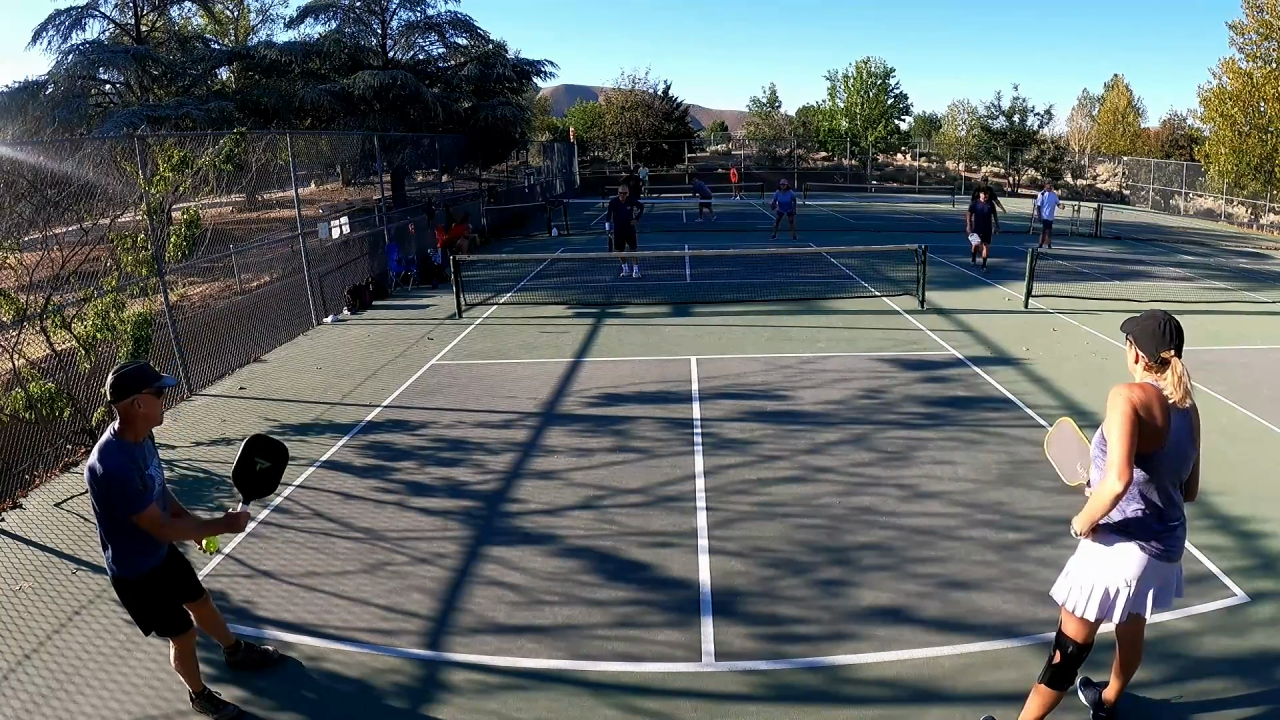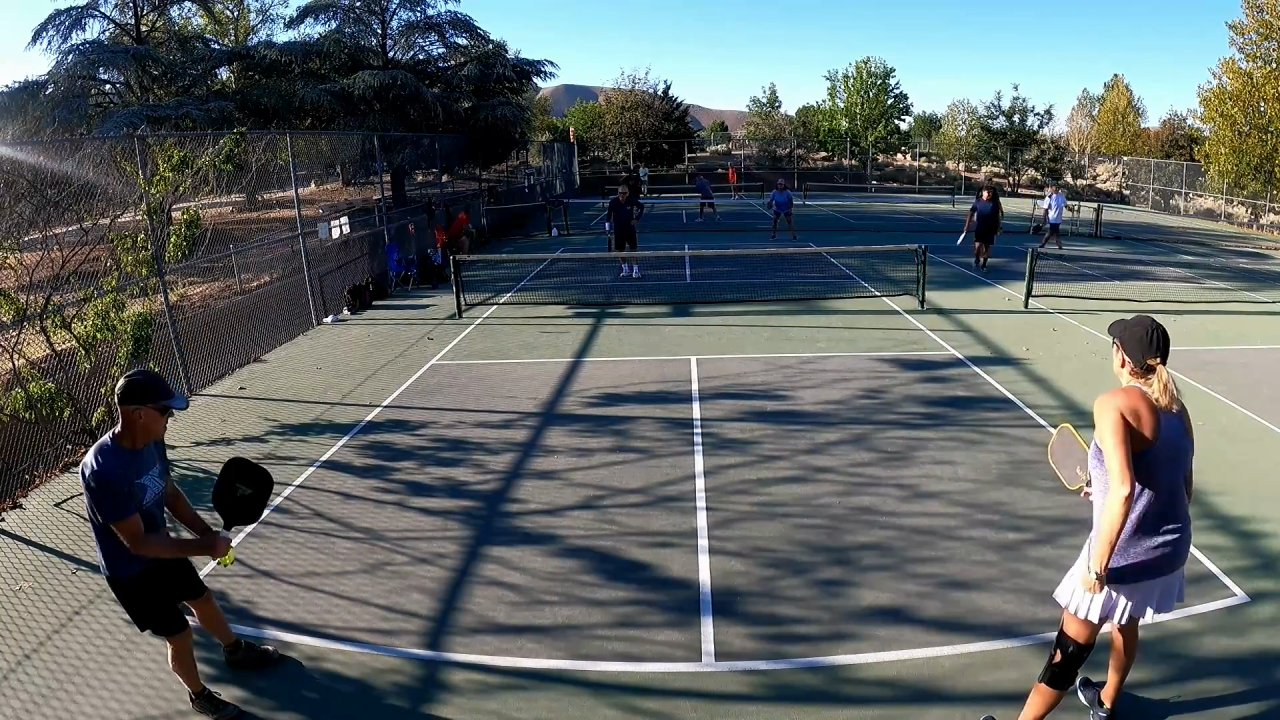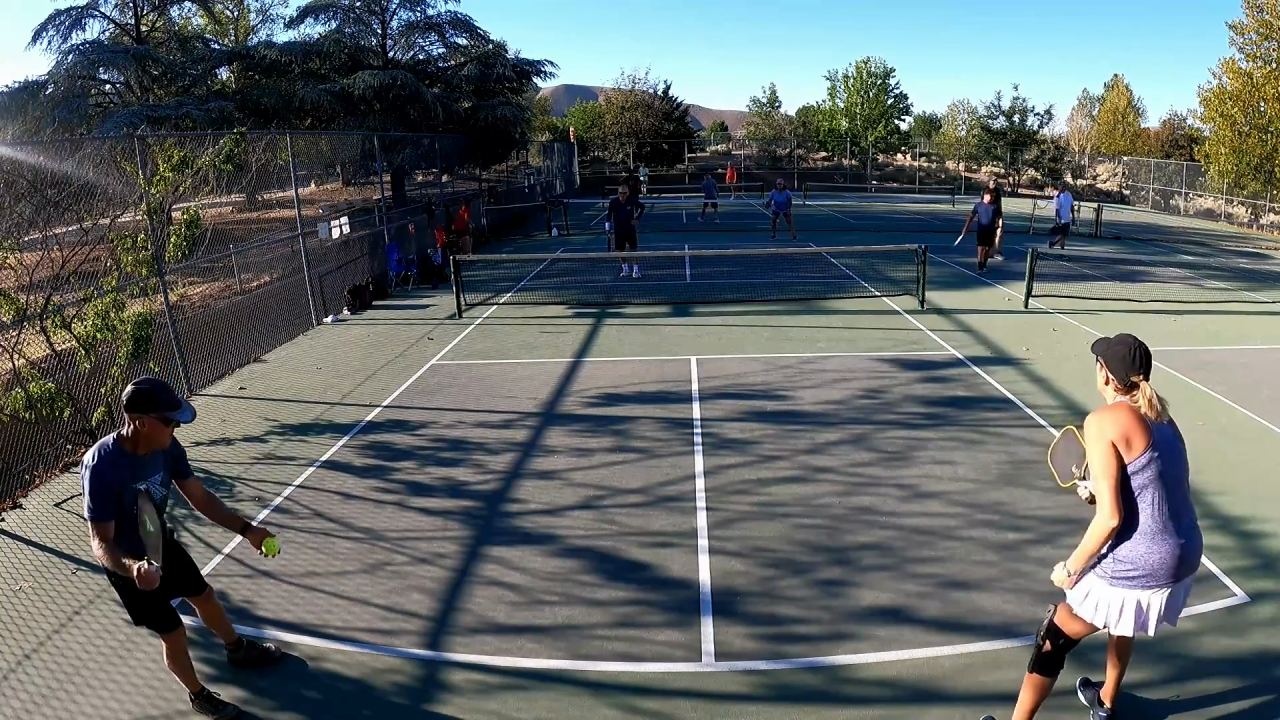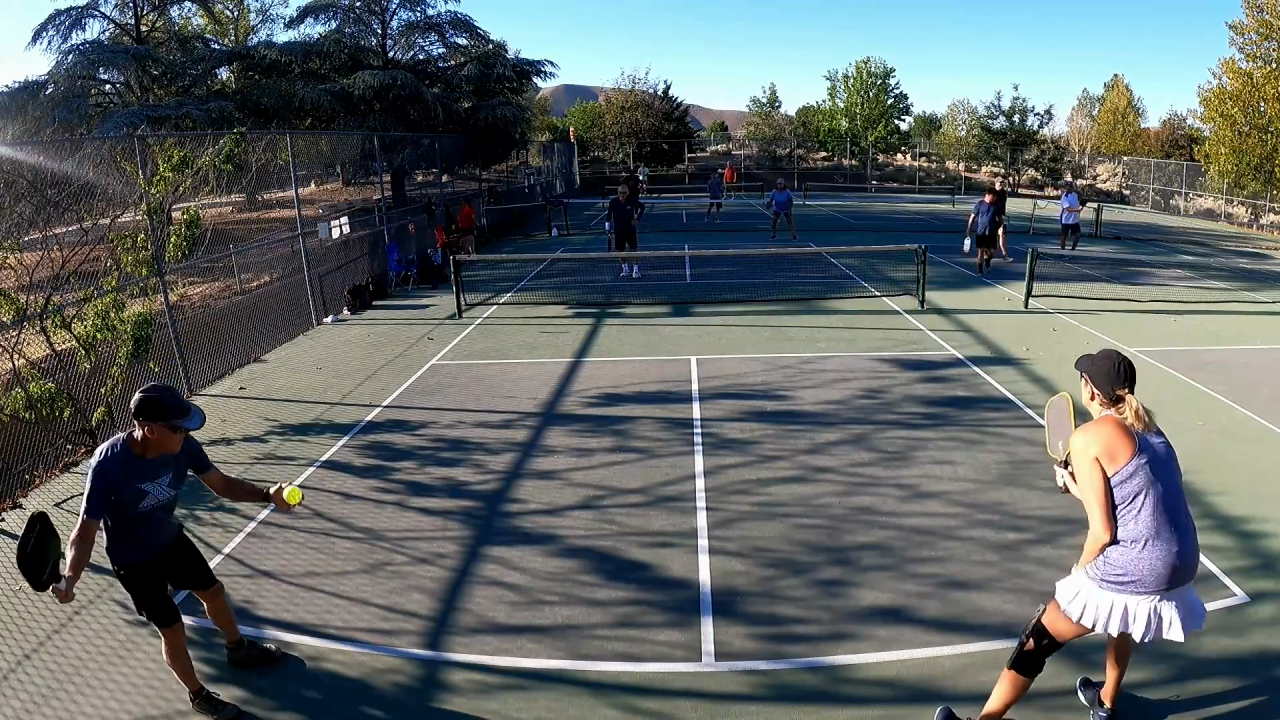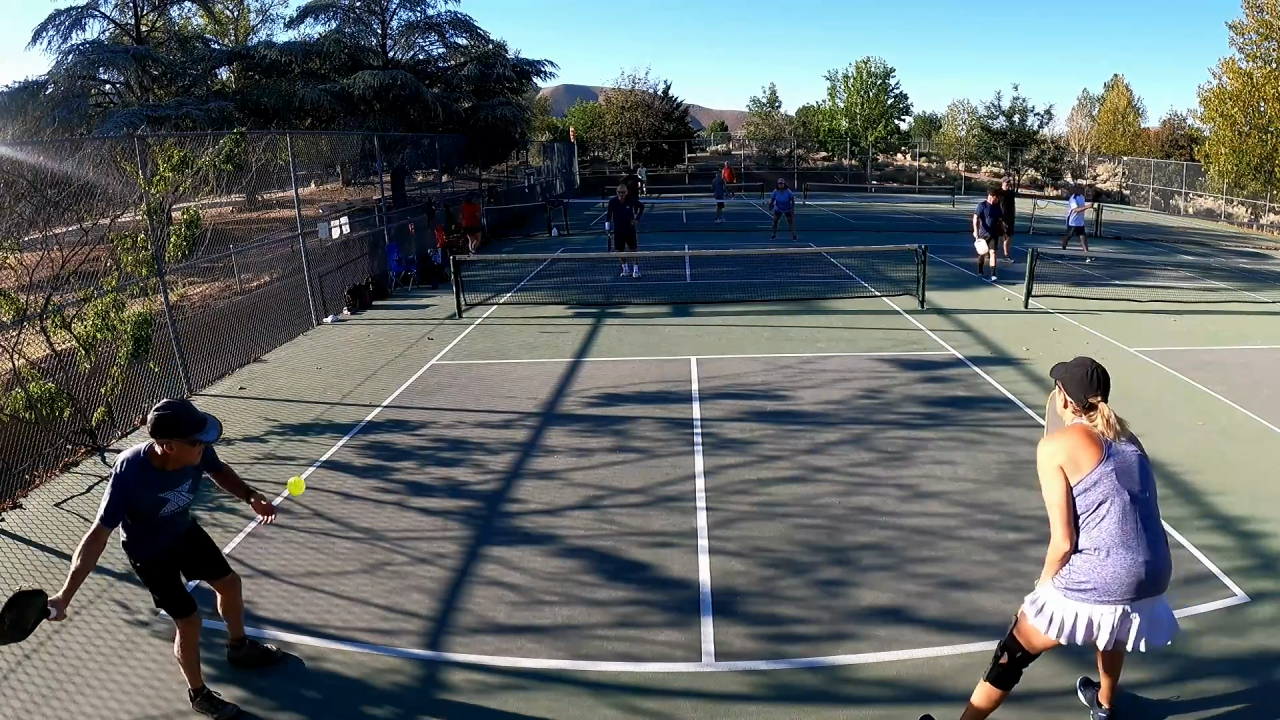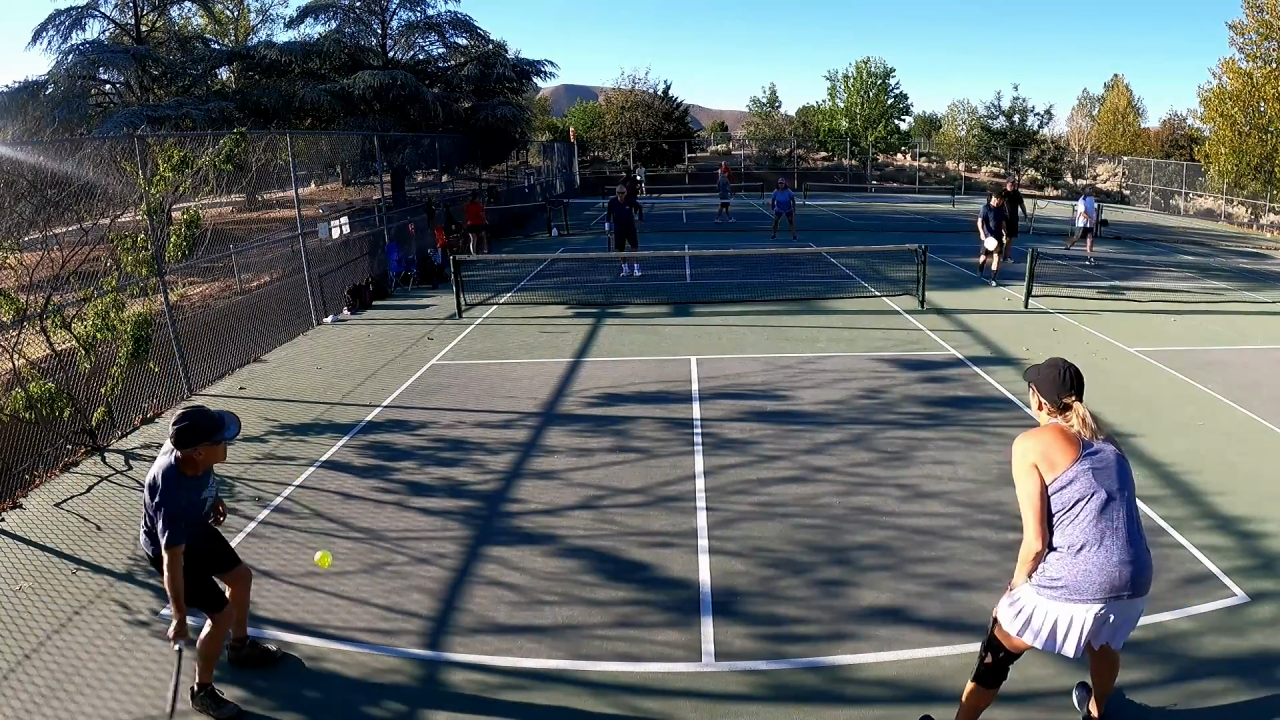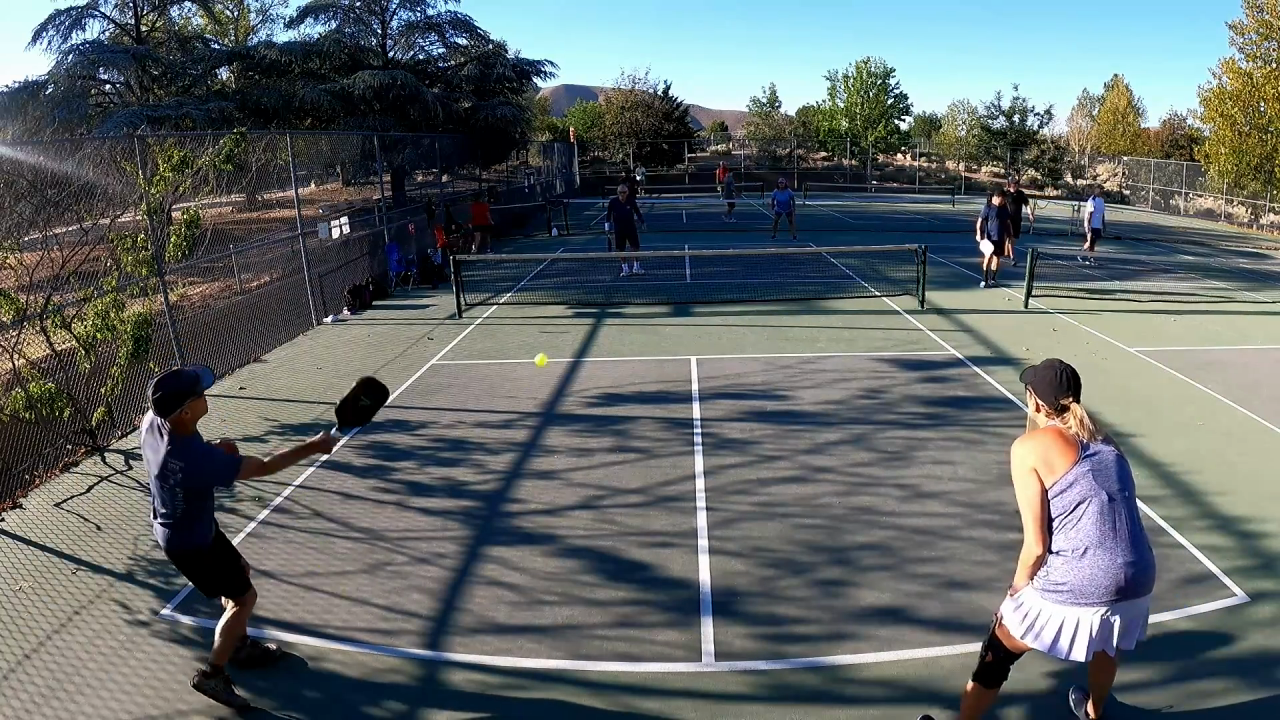
dt=0.2s
person 1, frame 1
left shoulder: (1128, 397)
right shoulder: (1187, 409)
left elbow: (1117, 482)
right elbow: (1188, 490)
left wrist: (1083, 522)
left hip: (1121, 547)
right hip: (1165, 547)
left knee: (1070, 647)
right knee: (1131, 630)
person 1, frame 2
left shoulder: (1114, 403)
right shoulder: (1177, 411)
left elbow: (1123, 489)
right elbow: (1184, 491)
left wrist: (1099, 563)
left hip: (1126, 556)
right hip: (1170, 552)
left knee: (1070, 649)
right knee: (1126, 626)
person 1, frame 3
left shoulder: (1103, 422)
right shoulder: (1163, 420)
left elbow: (1111, 518)
left wrist: (1072, 568)
left hip: (1134, 566)
right hip: (1183, 559)
left knee: (1054, 639)
right knee: (1123, 620)
person 1, frame 4
left shoulder: (1089, 437)
right shoulder: (1151, 430)
left elbow: (1103, 532)
left wrist: (1080, 571)
right wrist: (1077, 486)
left hip: (1127, 575)
right hip: (1180, 568)
left knee: (1035, 642)
right knee: (1120, 620)
person 1, frame 5
left shoulder: (1055, 446)
right shoulder: (1127, 440)
left elbow: (1063, 542)
left wrist: (1043, 586)
left hip: (1094, 585)
right hip: (1152, 579)
left knee: (1013, 653)
right knee: (1108, 626)
person 1, frame 6
left shoulder: (1030, 444)
right shoulder: (1104, 440)
left elbow: (1036, 542)
left wrist: (1016, 587)
left hip: (1072, 587)
right hip: (1133, 583)
left knee: (997, 651)
right knee: (1101, 639)
person 1, frame 7
left shoulder: (1029, 447)
right shoulder: (1103, 441)
left elbow: (1037, 545)
left wrist: (1017, 590)
left hip: (1077, 590)
right hip: (1137, 583)
left knee: (997, 652)
right knee: (1103, 642)
person 2, frame 1
left shoulder: (141, 436)
right shoulder: (112, 466)
right elbow: (162, 528)
left wrist: (191, 521)
right wrist: (222, 525)
left hip: (162, 551)
right hip: (136, 571)
left knee: (200, 602)
right knee: (183, 634)
left ankle: (236, 651)
person 2, frame 2
left shoulder: (151, 441)
right shoulder: (103, 469)
left elbow: (169, 491)
right elbow: (137, 543)
left wrist: (204, 533)
right wrist: (200, 546)
left hip: (158, 552)
right hip: (130, 571)
left knee: (203, 599)
right knee: (180, 635)
left ankle: (236, 650)
person 2, frame 3
left shoulder: (166, 447)
right shoulder: (101, 466)
left elbow: (200, 496)
right elbow: (102, 543)
left wrist: (245, 529)
right wrist: (132, 569)
left hip: (161, 544)
right hip: (128, 566)
left knee: (205, 597)
right knee: (174, 634)
left ankle: (238, 649)
person 2, frame 4
left shoulder: (181, 445)
right shoulder: (108, 465)
left elbow: (222, 483)
right elbow: (85, 529)
left wrist: (267, 496)
right wrist: (70, 578)
left hip: (170, 537)
right hip: (132, 559)
left knee: (214, 592)
right knee: (174, 630)
left ankle: (239, 649)
person 2, frame 5
left shoulder: (195, 450)
right shoulder: (129, 476)
left elbow: (221, 472)
right elbow: (98, 536)
left wrist: (251, 497)
right wrist: (67, 593)
left hip: (185, 530)
right hip: (149, 551)
left knee: (229, 582)
right knee: (189, 621)
left ankle: (239, 647)
right ankle: (199, 694)
person 2, frame 6
left shoulder: (191, 452)
right shoulder: (170, 493)
right elbow: (173, 561)
left wrist: (213, 498)
right wrist: (179, 618)
left hip: (197, 531)
right hip: (170, 550)
left knee: (241, 577)
right knee: (222, 614)
left ankle: (240, 648)
right ankle: (202, 692)
person 2, frame 7
left shoulder: (152, 421)
right shoulder: (197, 458)
right elbow: (259, 468)
left wrist: (214, 447)
right wrist: (310, 448)
left hip: (174, 526)
right hip: (189, 543)
left knee: (239, 572)
right knee: (244, 597)
left ankle: (239, 646)
right ankle: (211, 674)
